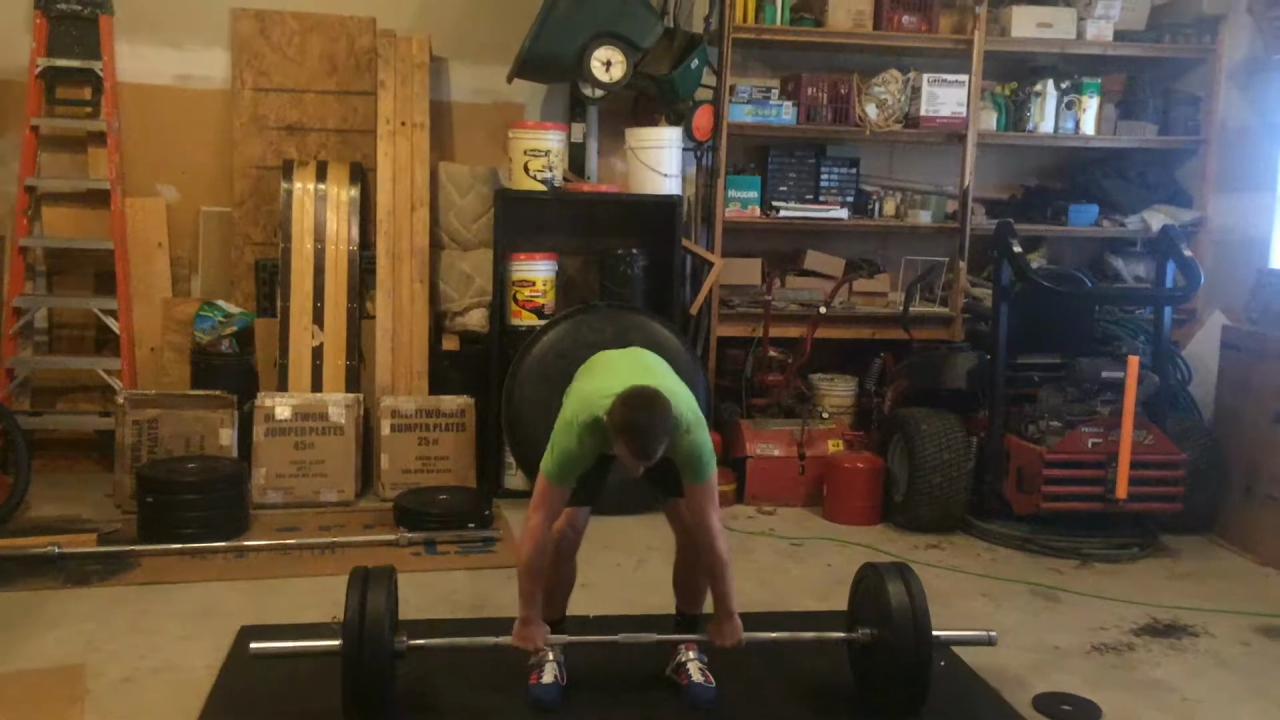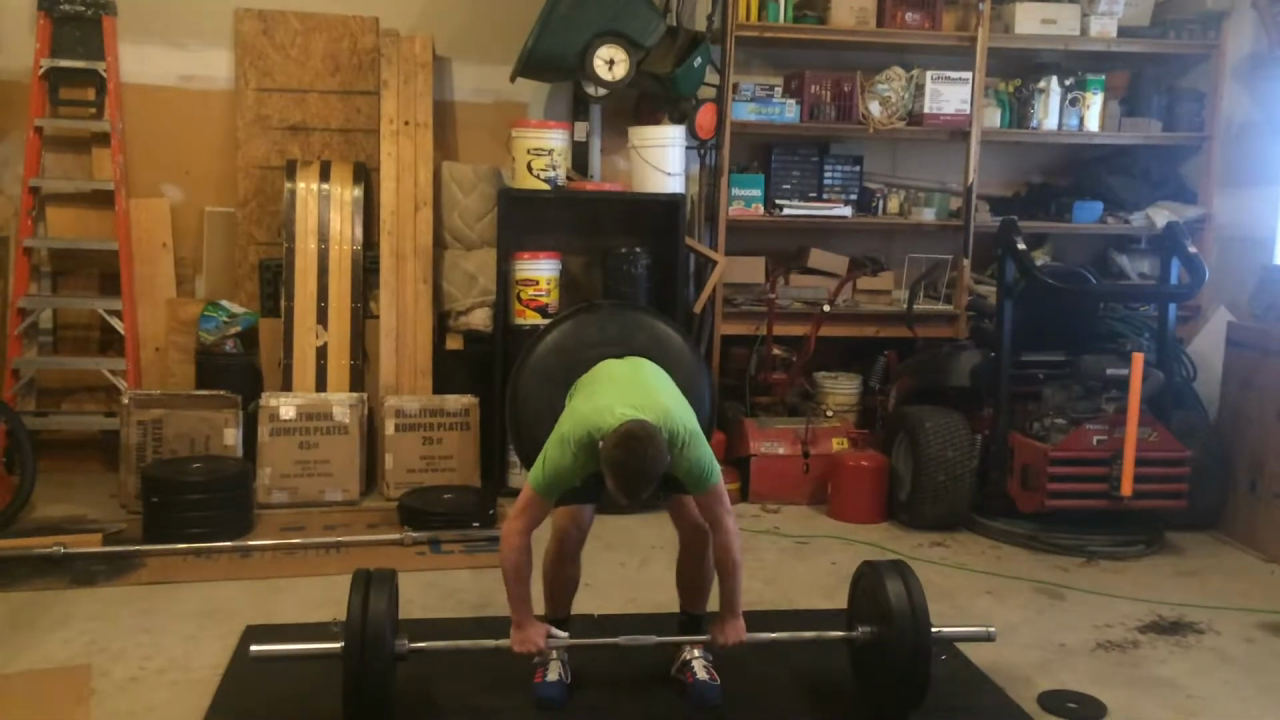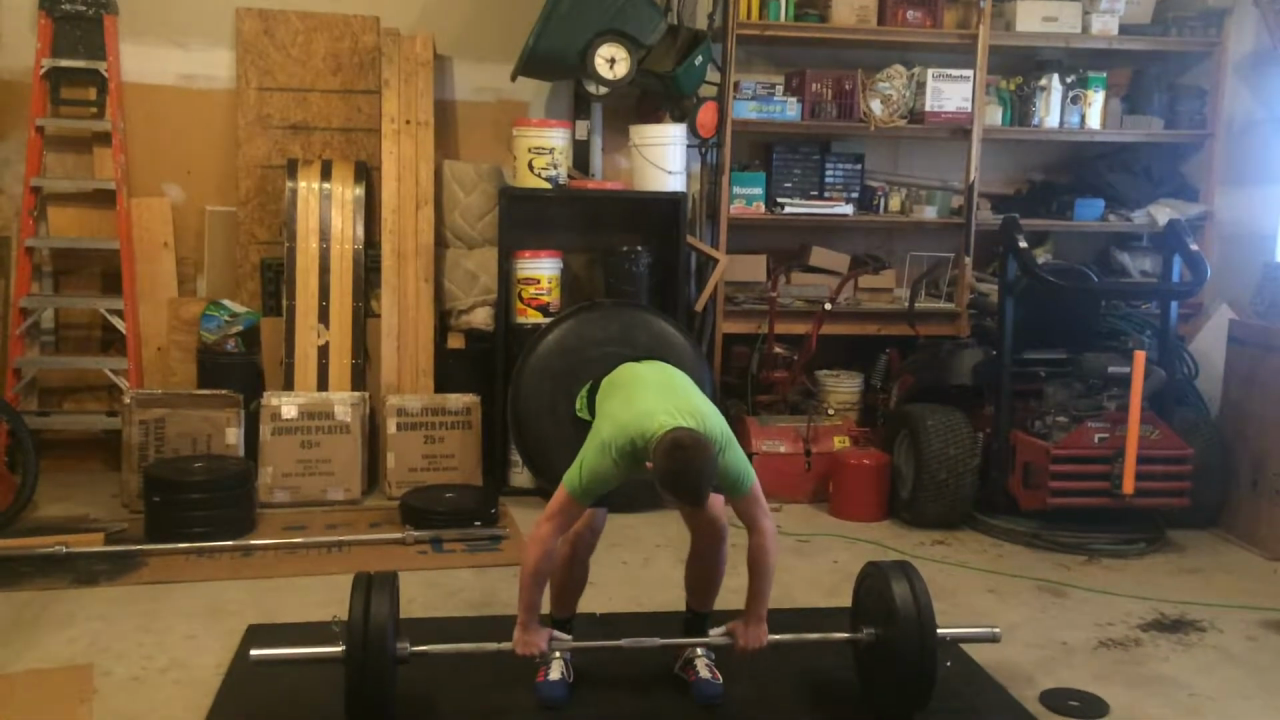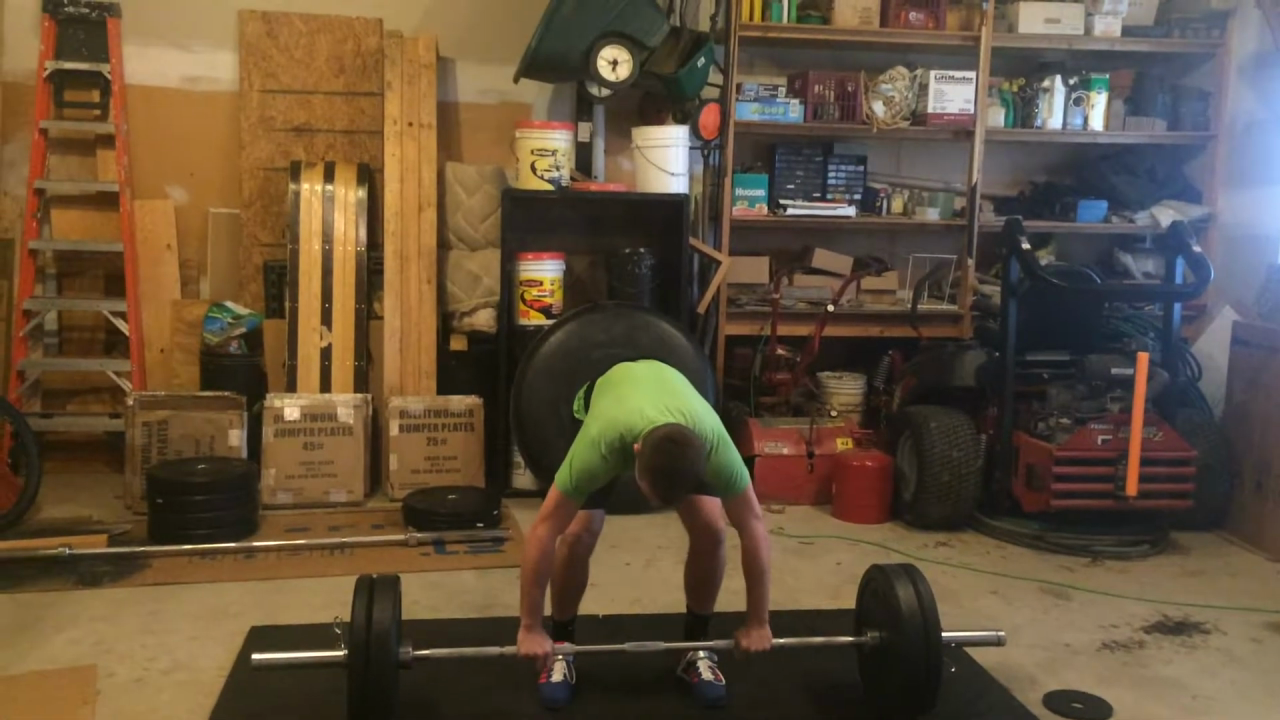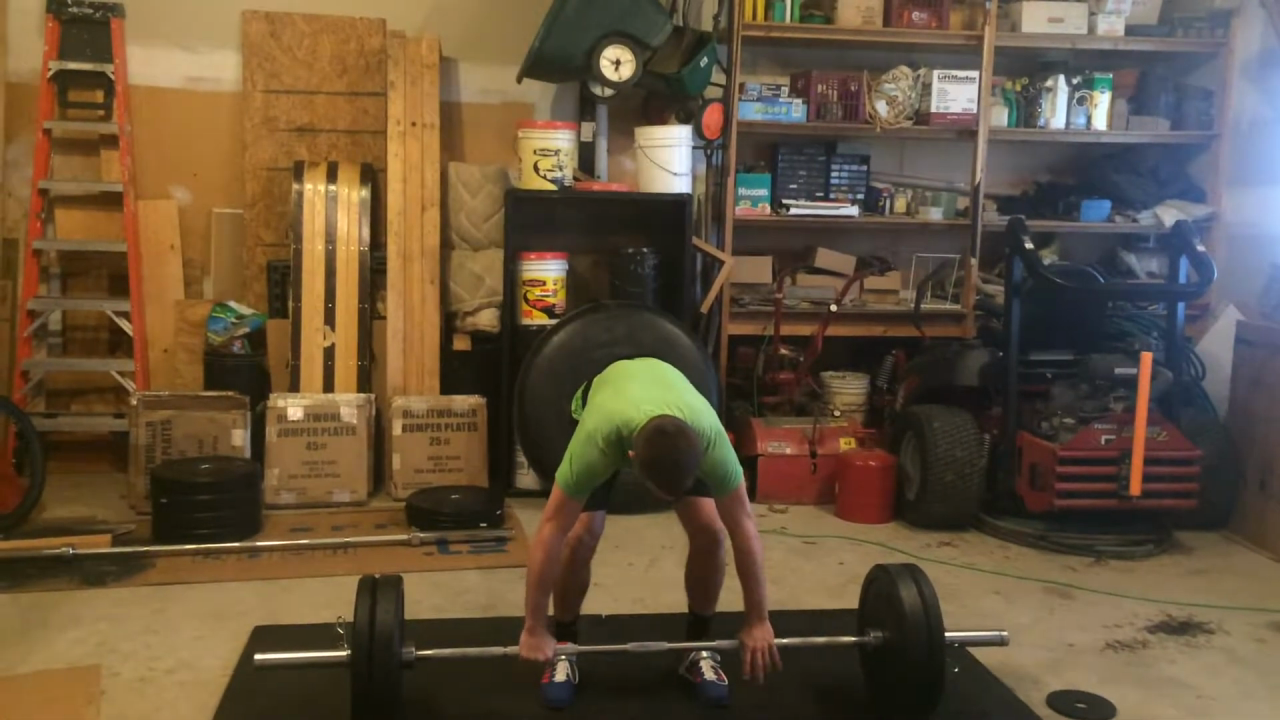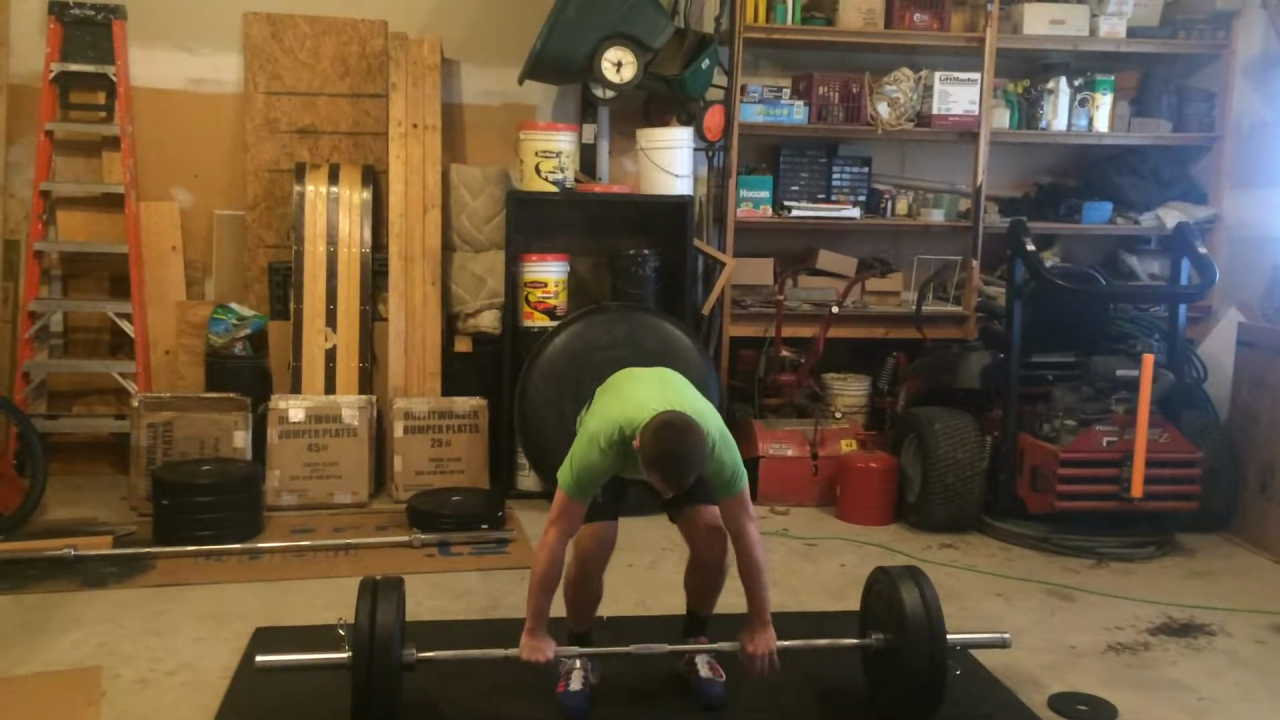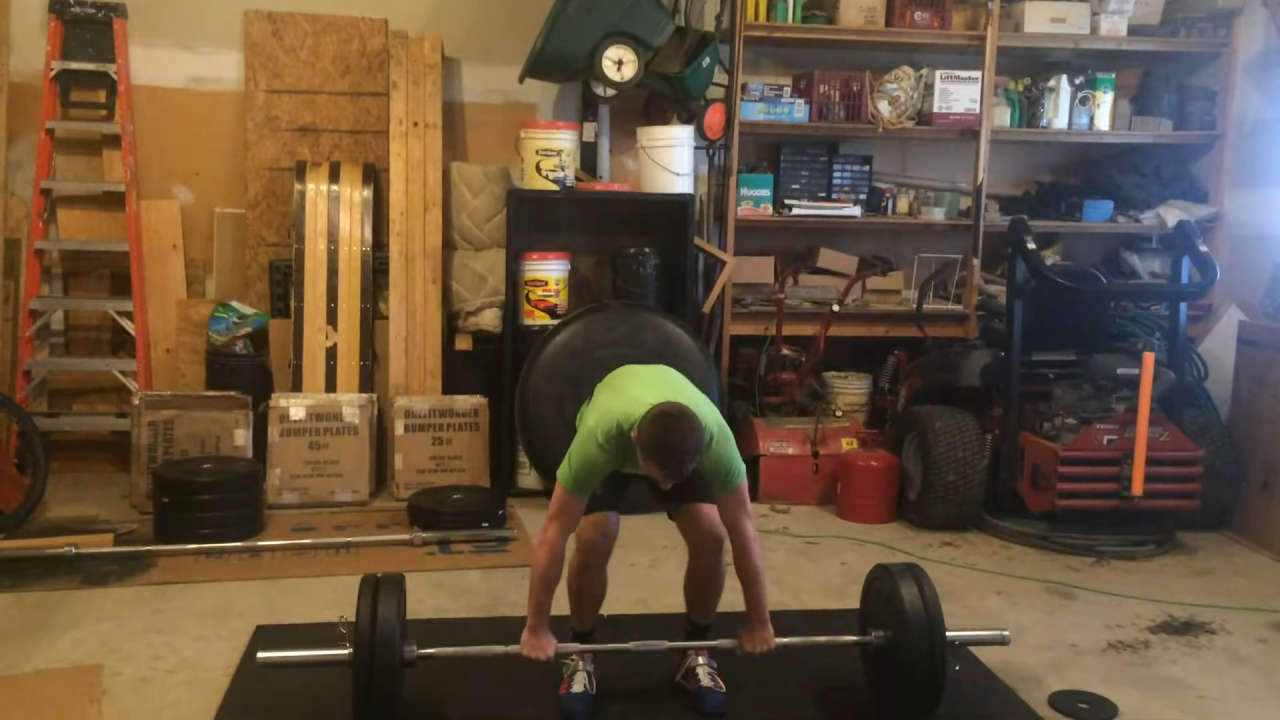
dt=0.7s
person 1, frame 1
left shoulder: (689, 427)
right shoulder: (578, 425)
left elbow: (708, 525)
right elbow: (539, 520)
left wrist: (726, 615)
right wrist: (529, 618)
right hip: (592, 408)
left knee: (692, 530)
right knee: (563, 533)
left ankle: (686, 649)
right ankle: (551, 651)
person 1, frame 2
left shoulder: (685, 442)
right shoulder: (572, 443)
left elbow: (724, 525)
right elbow: (516, 527)
left wrist: (731, 616)
right wrist: (522, 621)
right hip: (588, 419)
left knee: (699, 528)
right knee: (568, 532)
left ankle: (691, 646)
right ankle: (554, 648)
person 1, frame 3
left shoulder: (722, 447)
right shoulder: (611, 449)
left elbow: (762, 526)
right elbow: (547, 530)
left wrist: (755, 619)
right wrist: (527, 624)
left knee: (713, 528)
right knee: (580, 534)
left ankle: (695, 644)
right ankle: (558, 647)
person 1, frame 4
left shoulder: (714, 446)
right shoulder: (599, 445)
left elbow: (753, 528)
right elbow: (544, 531)
left wrist: (758, 622)
right wrist: (531, 627)
left knee: (711, 531)
right knee: (577, 536)
left ankle: (696, 647)
right ankle: (561, 647)
person 1, frame 5
left shoulder: (710, 440)
right shoulder: (597, 440)
left elbow: (743, 528)
right elbow: (551, 530)
left wrist: (758, 621)
right wrist: (534, 629)
left knee: (710, 532)
right knee: (579, 538)
left ankle: (698, 647)
right ankle: (564, 648)
person 1, frame 6
left shoulder: (717, 444)
right shoulder: (599, 443)
left elbow: (745, 531)
right elbow: (555, 536)
left wrist: (760, 624)
right wrist: (534, 631)
left hip: (687, 448)
right hip: (612, 432)
left knee: (712, 536)
right knee: (591, 551)
left ankle: (695, 639)
right ankle: (577, 655)
person 1, frame 7
left shoulder: (715, 439)
right shoulder: (598, 438)
left elbow: (742, 529)
right elbow: (555, 531)
left wrist: (758, 621)
right wrist: (536, 627)
left hip: (684, 442)
right hip: (612, 432)
left knee: (710, 539)
right knee: (593, 543)
left ankle: (696, 653)
right ankle: (581, 655)
